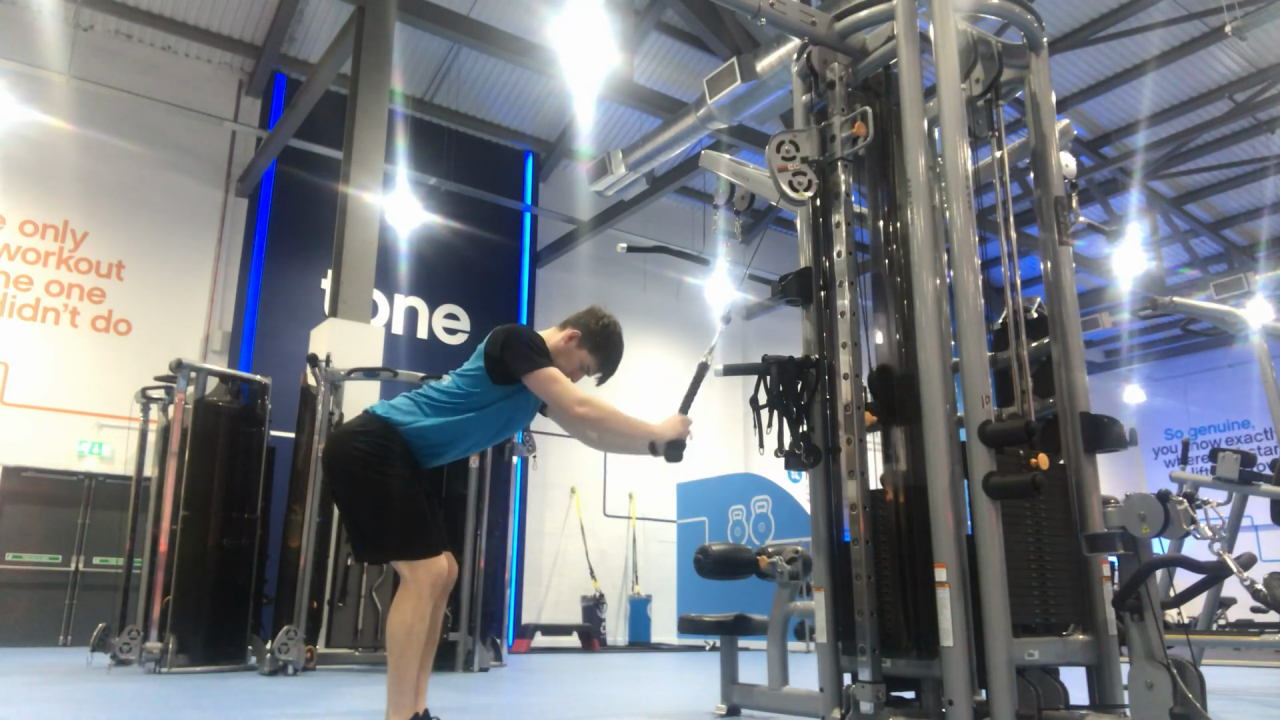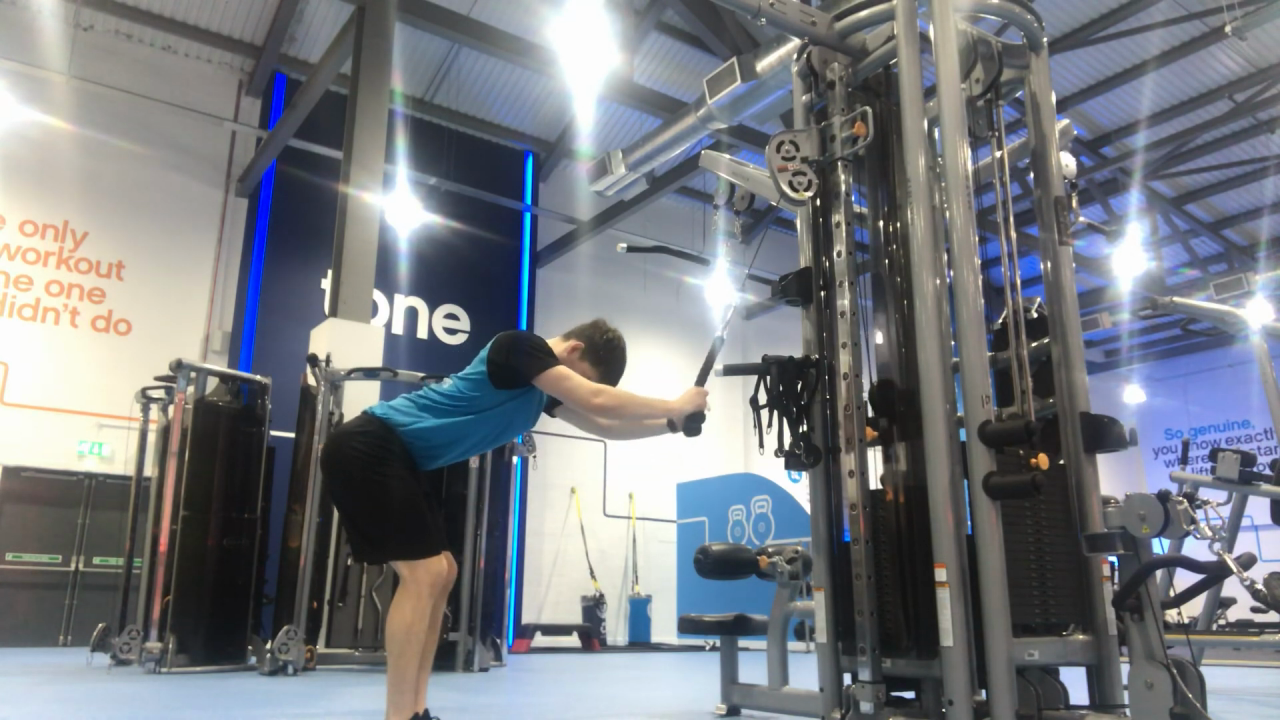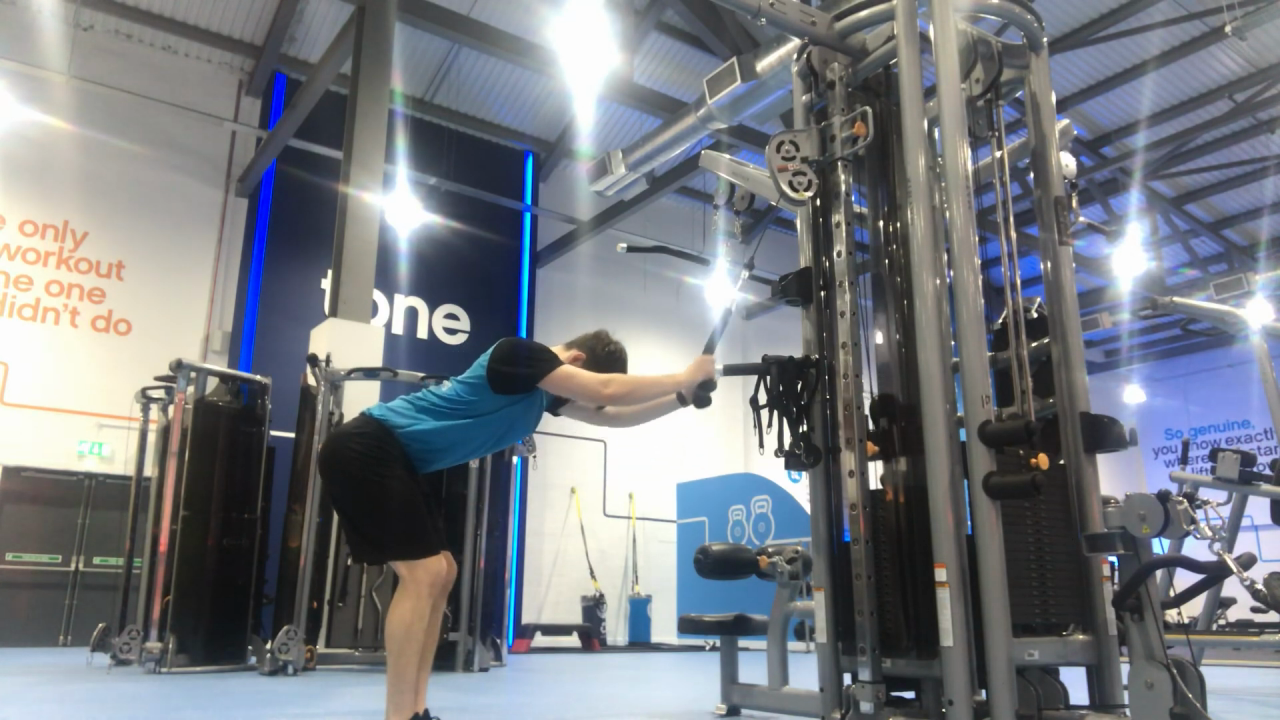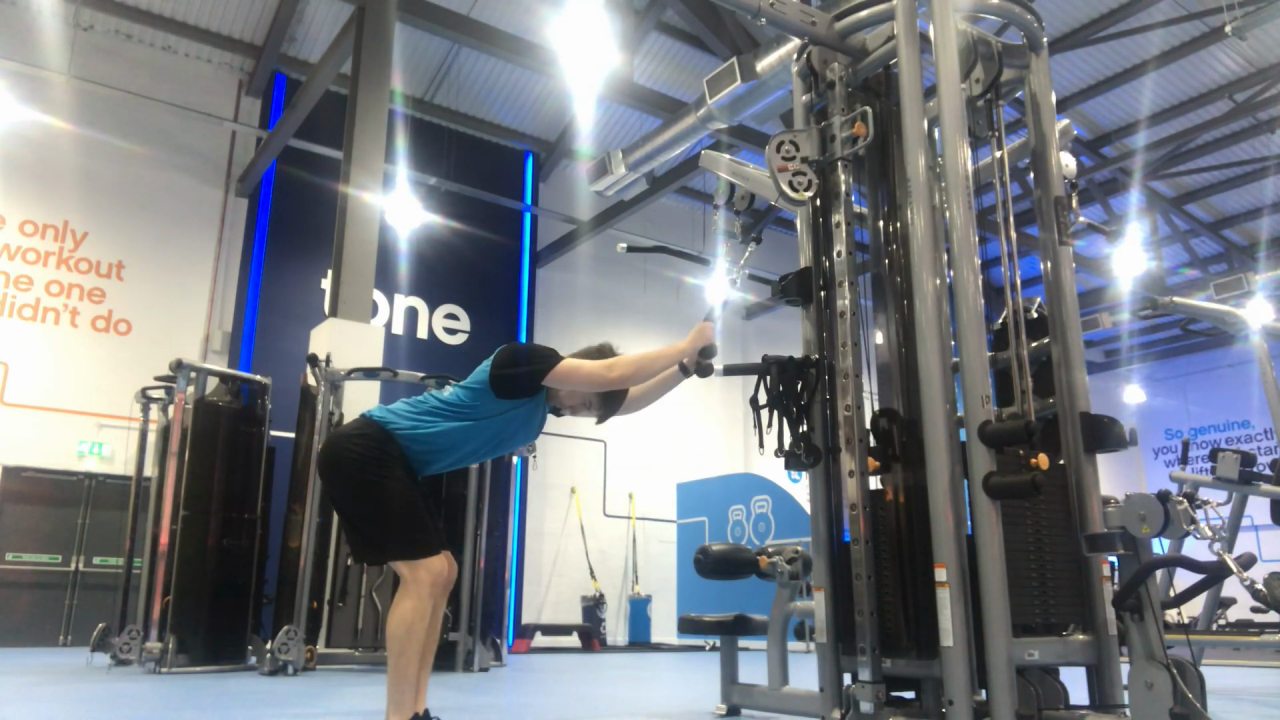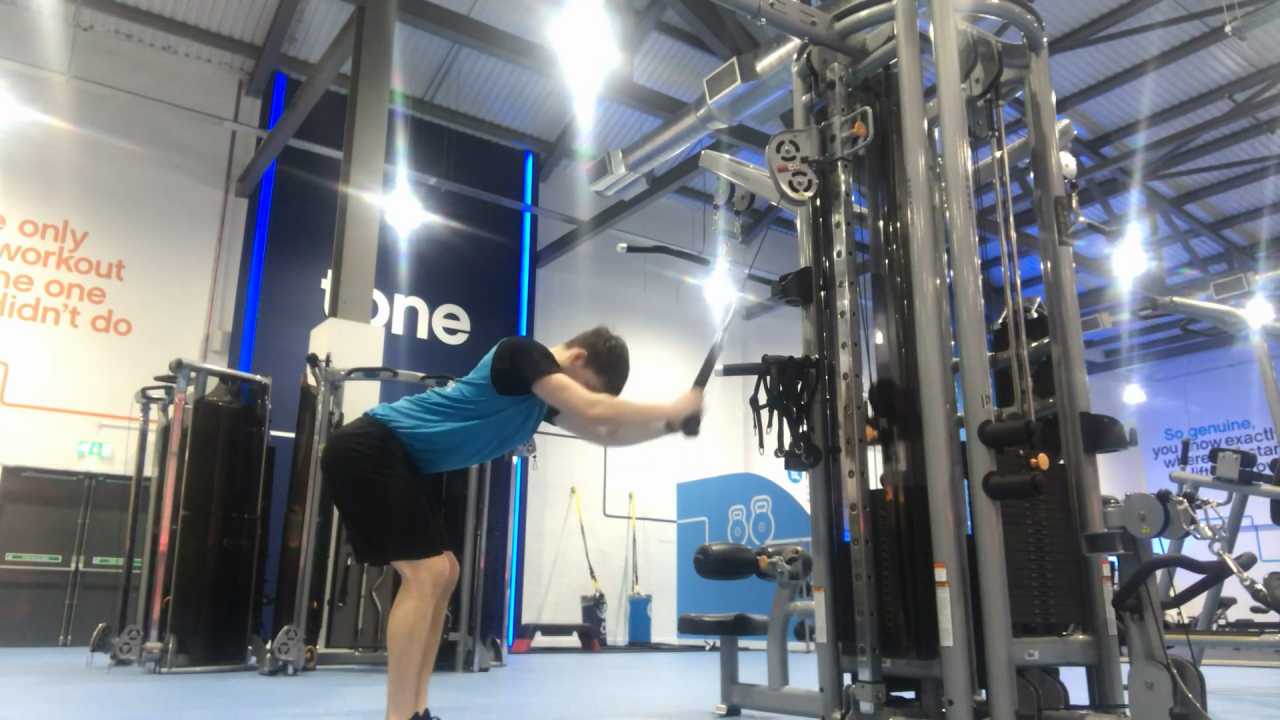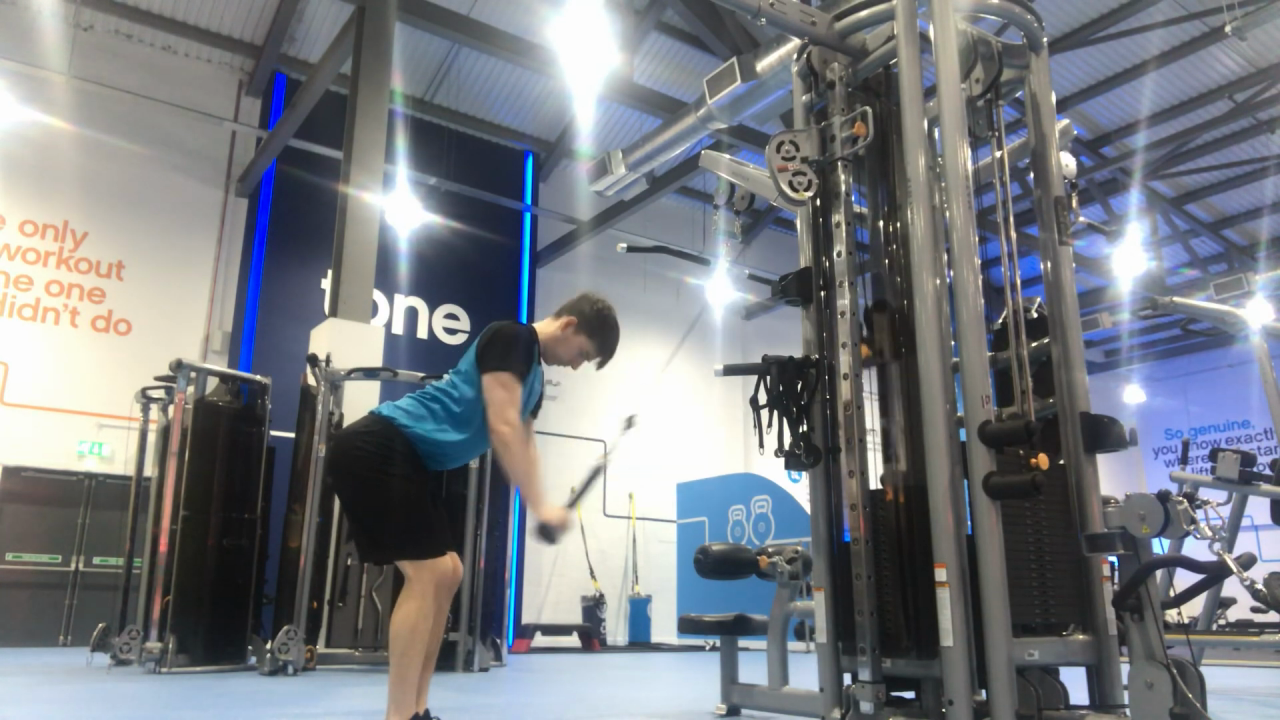
dt=0.4s
person 1, frame 1
left shoulder: (540, 380)
right shoulder: (516, 342)
left elbow: (590, 432)
right elbow: (581, 409)
left wrist: (655, 442)
right wrist: (658, 432)
left hip: (394, 456)
right hip: (369, 448)
left knee: (440, 572)
right knee: (424, 574)
person 1, frame 2
left shoulder: (542, 385)
right shoulder: (520, 347)
left elbow: (604, 423)
right elbow: (598, 401)
left wrist: (673, 421)
right wrist: (675, 406)
left hip: (392, 457)
right hip: (368, 449)
left knee: (440, 572)
right knee: (423, 573)
person 1, frame 3
left shoulder: (544, 389)
right shoulder: (519, 354)
left elbow: (614, 413)
right elbow: (609, 388)
left wrist: (683, 395)
right wrist: (686, 376)
left hip: (388, 456)
right hip: (366, 450)
left knee: (439, 572)
right knee: (423, 574)
person 1, frame 4
left shoulder: (545, 394)
right shoulder: (521, 360)
left elbow: (625, 399)
right elbow: (614, 375)
left wrist: (686, 367)
right wrist: (687, 346)
left hip: (386, 458)
right hip: (364, 450)
left knee: (440, 573)
right knee: (423, 574)
person 1, frame 5
left shoulder: (545, 394)
right shoulder: (523, 354)
left elbow: (603, 432)
right elbow: (593, 413)
left wrist: (669, 422)
right wrist: (672, 411)
left hip: (390, 458)
right hip: (367, 451)
left knee: (440, 575)
right knee: (426, 575)
person 1, frame 6
left shoulder: (533, 373)
right shoulder: (511, 338)
left elbow: (520, 444)
right elbow: (503, 427)
left wrist: (540, 508)
right wrist: (539, 507)
left hip: (409, 460)
right hip: (377, 450)
left knee: (445, 575)
right knee: (430, 573)
